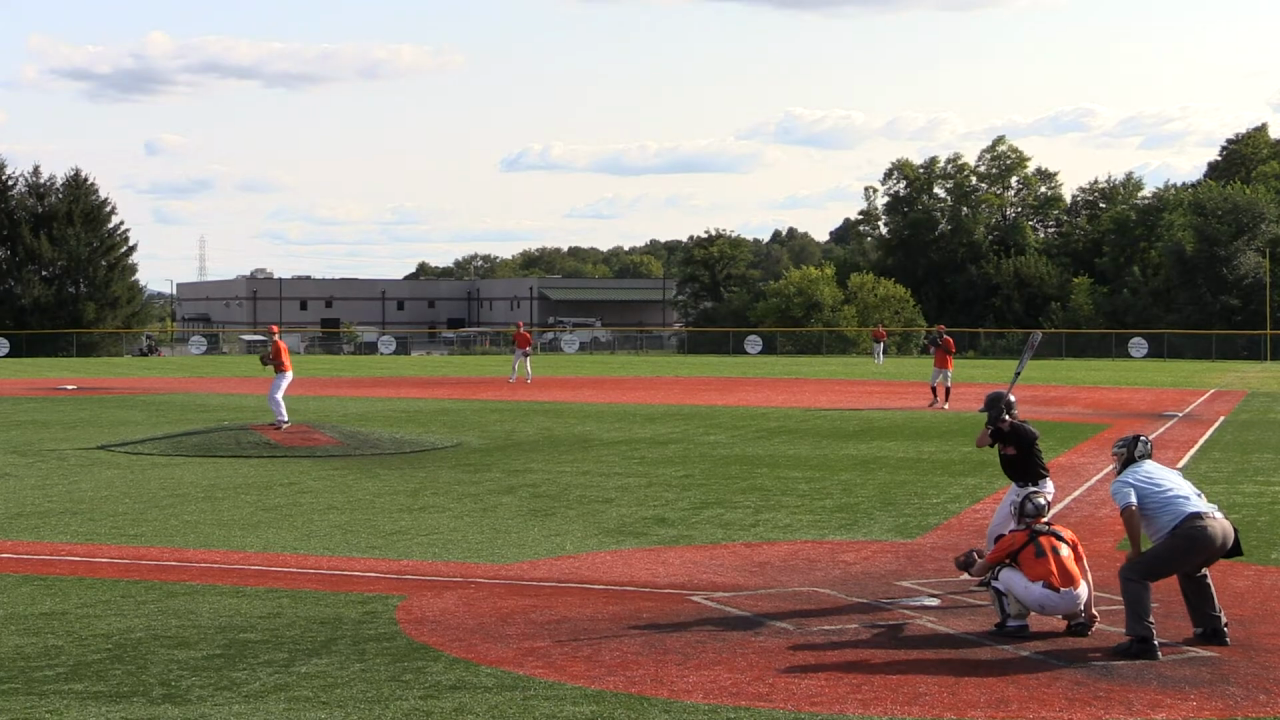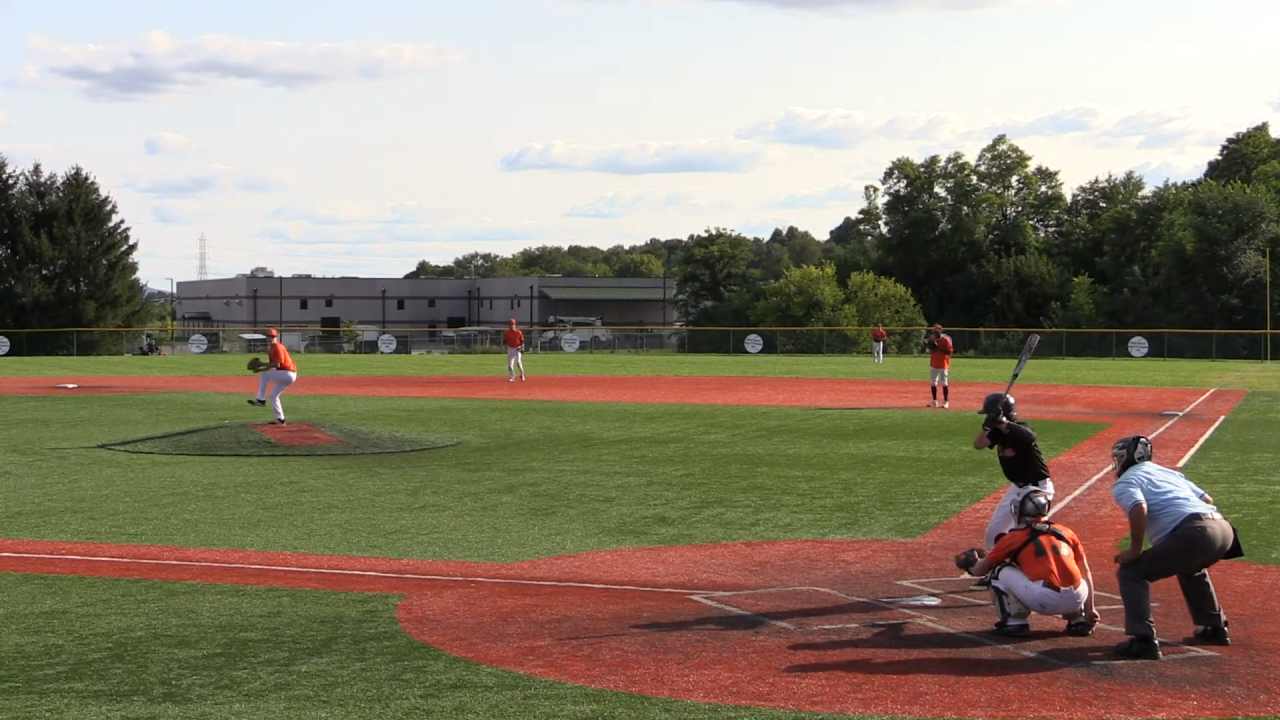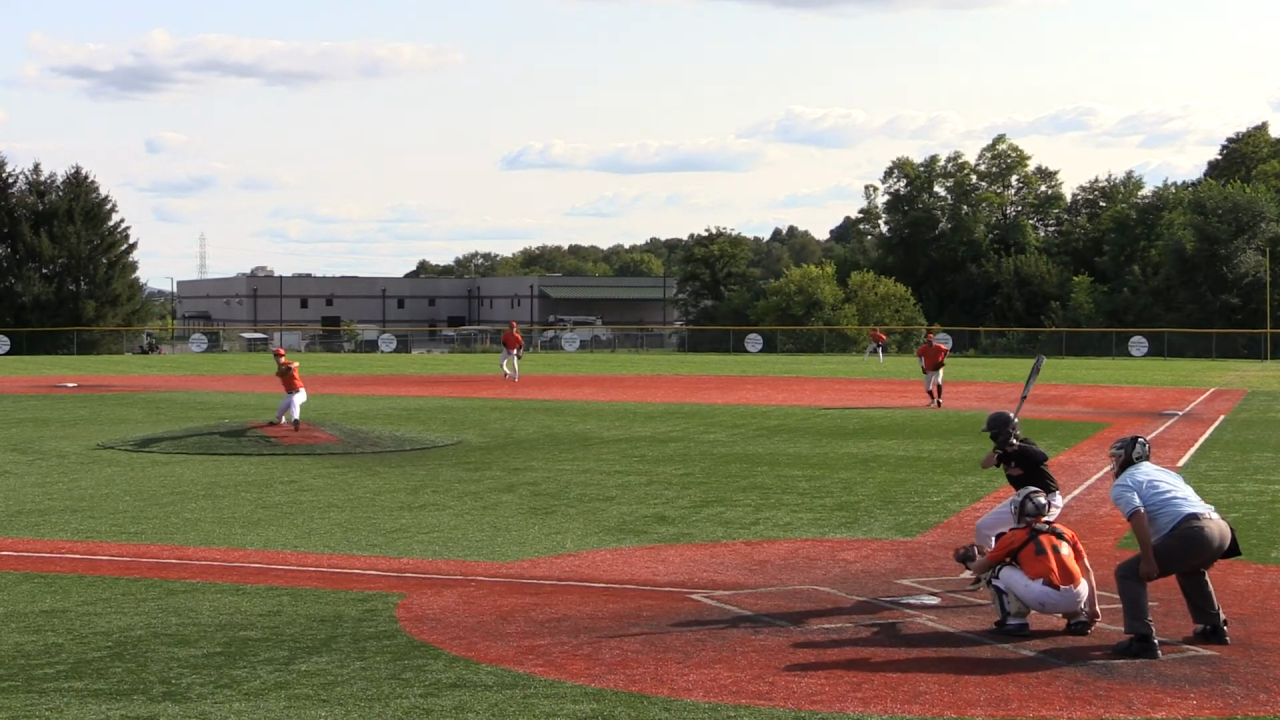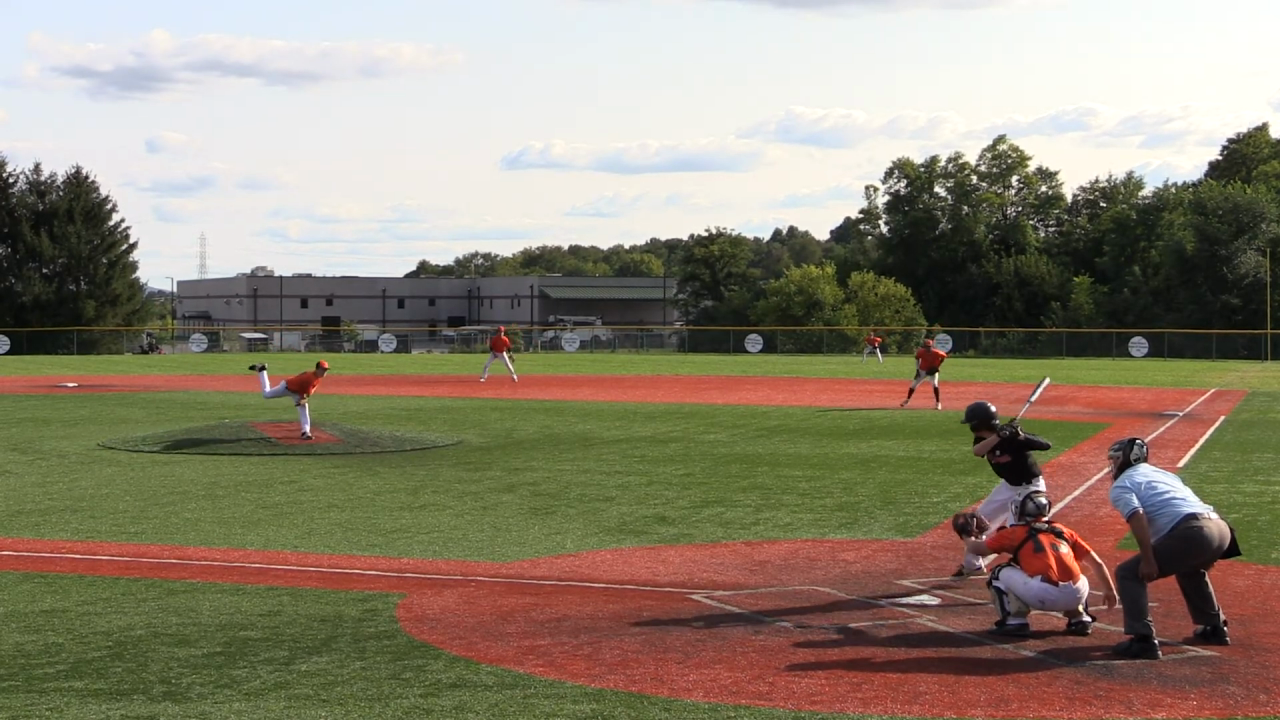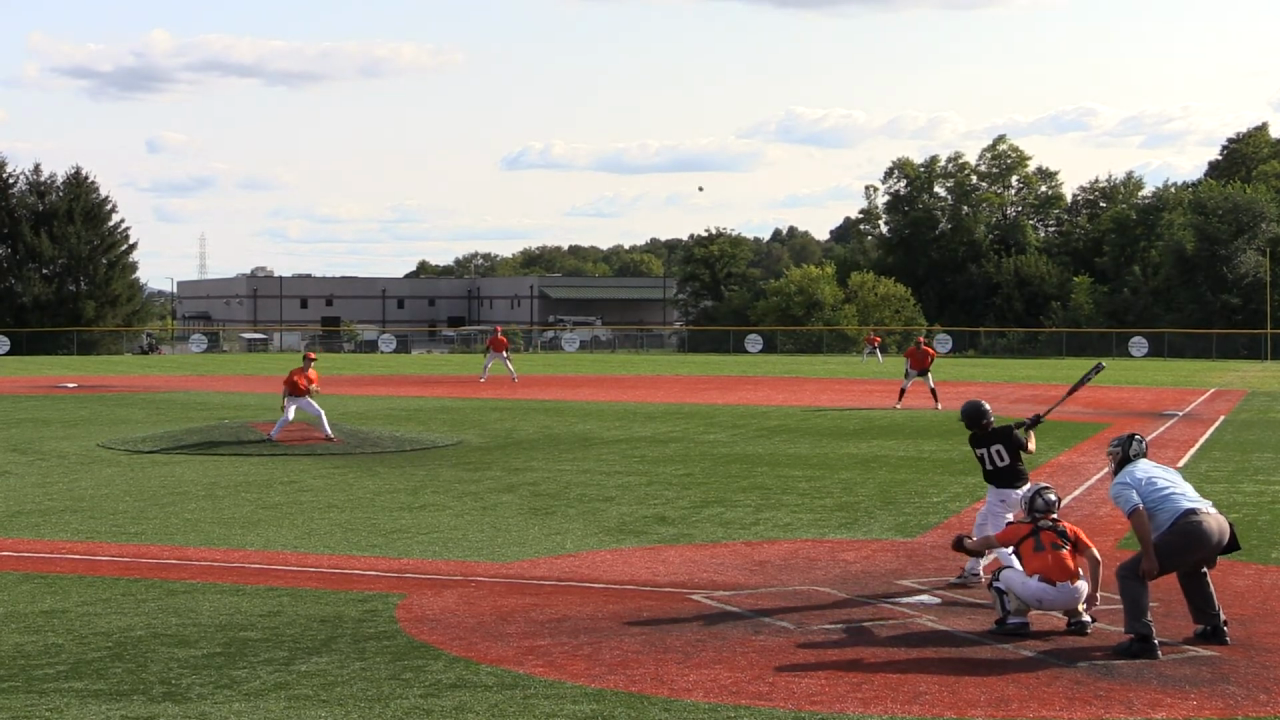
dt=0.5s
person 1, frame 1
left shoulder: (1122, 481)
right shoulder: (1168, 471)
left elbow: (1130, 511)
left wrist: (1136, 551)
left hip: (1195, 532)
right hip: (1223, 527)
left knee: (1132, 573)
right knee: (1191, 570)
left ankle: (1144, 641)
right ankle: (1214, 629)
person 1, frame 2
left shoulder: (1125, 483)
right shoulder: (1170, 472)
left elbow: (1139, 509)
left wrist: (1135, 549)
left hip: (1195, 533)
right hip: (1223, 528)
left knee: (1130, 572)
right knee: (1189, 567)
left ankle: (1144, 641)
right ankle: (1214, 628)
person 1, frame 3
left shoulder: (1122, 484)
right shoulder: (1167, 473)
left elbow: (1138, 516)
left wrist: (1148, 560)
left hip: (1193, 533)
right hip: (1221, 528)
left knee: (1127, 573)
right knee: (1190, 568)
left ankle: (1144, 640)
right ankle: (1214, 628)
person 1, frame 4
left shoulder: (1121, 486)
right shoulder: (1165, 474)
left elbow: (1137, 517)
left wrist: (1148, 560)
right wrist: (1205, 554)
left hip: (1192, 533)
right hip: (1220, 528)
left knee: (1128, 573)
right knee: (1190, 568)
left ankle: (1144, 640)
right ankle: (1215, 628)
person 1, frame 5
left shoulder: (1120, 483)
right shoulder: (1165, 470)
left elbow: (1138, 514)
left wrist: (1149, 556)
right wrist: (1207, 552)
left hip: (1191, 529)
right hip: (1220, 523)
left knee: (1129, 573)
right knee: (1191, 568)
left ankle: (1143, 640)
right ankle: (1215, 628)
person 2, frame 1
left shoulder: (1021, 428)
right shoulder: (999, 430)
left elbow: (1034, 435)
right elbow: (979, 443)
left wrist: (1006, 420)
right wrist: (989, 424)
left hip: (1037, 488)
right hip: (1017, 488)
right knee: (995, 531)
person 2, frame 2
left shoulder: (1020, 429)
right shoulder: (998, 431)
left elbow: (1030, 437)
right elbow: (978, 445)
left wrist: (1003, 422)
right wrist: (987, 426)
left hip: (1037, 489)
right hip: (1018, 487)
right knee: (993, 531)
person 2, frame 3
left shoulder: (1025, 447)
right shoulder: (1003, 449)
left elbow: (1043, 456)
right elbow: (984, 464)
left wrist: (1015, 445)
right wrist: (998, 450)
left hip: (1047, 500)
right knee: (984, 527)
person 2, frame 4
left shoulder: (1013, 438)
right shoulder: (984, 437)
left elbow: (1046, 445)
right elbow: (977, 451)
left wrist: (1021, 436)
right wrist: (999, 436)
left hip: (1029, 489)
right hip: (1009, 486)
right ankle: (972, 565)
person 2, frame 5
left shoulder: (974, 440)
right shoulder: (1009, 433)
right elbow: (1030, 449)
left wrist: (1025, 423)
right wrist: (1029, 428)
left hip: (1000, 493)
right hip: (1022, 488)
right knee: (982, 523)
right ankle: (973, 572)
person 3, frame 1
left shoulder: (1015, 538)
right shoulder: (1066, 533)
left elbow: (979, 571)
right elbow: (1085, 572)
left wrist: (970, 566)
right wrist: (1089, 610)
left hip: (1046, 601)
right hip: (1077, 600)
left knee: (999, 572)
left ankle: (1015, 624)
right ankle: (1078, 621)
person 3, frame 2
left shoulder: (1015, 537)
right shoulder: (1066, 532)
left elbow: (980, 570)
right elbow: (1085, 572)
left wrist: (970, 565)
right wrist: (1089, 609)
left hip: (1045, 600)
right hip: (1076, 598)
left knee: (1000, 571)
left ankle: (1015, 623)
right ankle: (1078, 620)
person 3, frame 3
left shoulder: (1015, 536)
right shoulder: (1065, 532)
left elbow: (980, 568)
right elbow: (1086, 570)
left wrist: (969, 562)
right wrist: (1093, 606)
left hip: (1045, 598)
right hip: (1077, 598)
left knee: (1000, 571)
left ankle: (1015, 622)
right ankle: (1079, 619)
person 3, frame 4
left shoulder: (1014, 533)
right shoulder: (1064, 531)
left elbow: (977, 549)
right elbow: (1096, 563)
left wrist: (968, 539)
right wrist: (1110, 589)
left hip: (1044, 594)
right hip: (1077, 594)
left knee: (1000, 574)
left ankle: (1015, 622)
right ankle: (1080, 619)
person 3, frame 5
left shoulder: (1020, 529)
right shoulder: (1070, 529)
left elbow: (988, 542)
right elbow: (1095, 559)
left wrist: (967, 543)
right wrist: (1093, 591)
left hip: (1041, 594)
right hip: (1075, 594)
left knee: (1001, 575)
left ankle: (1015, 620)
right ankle: (1080, 619)
